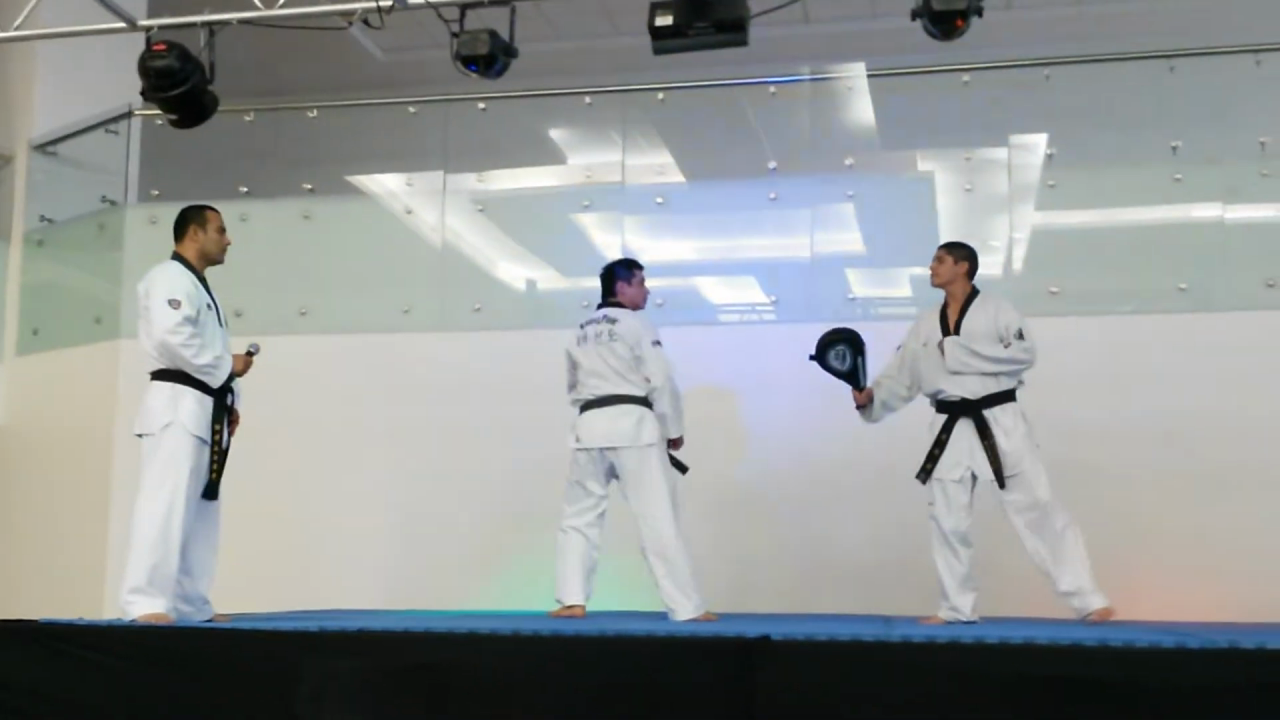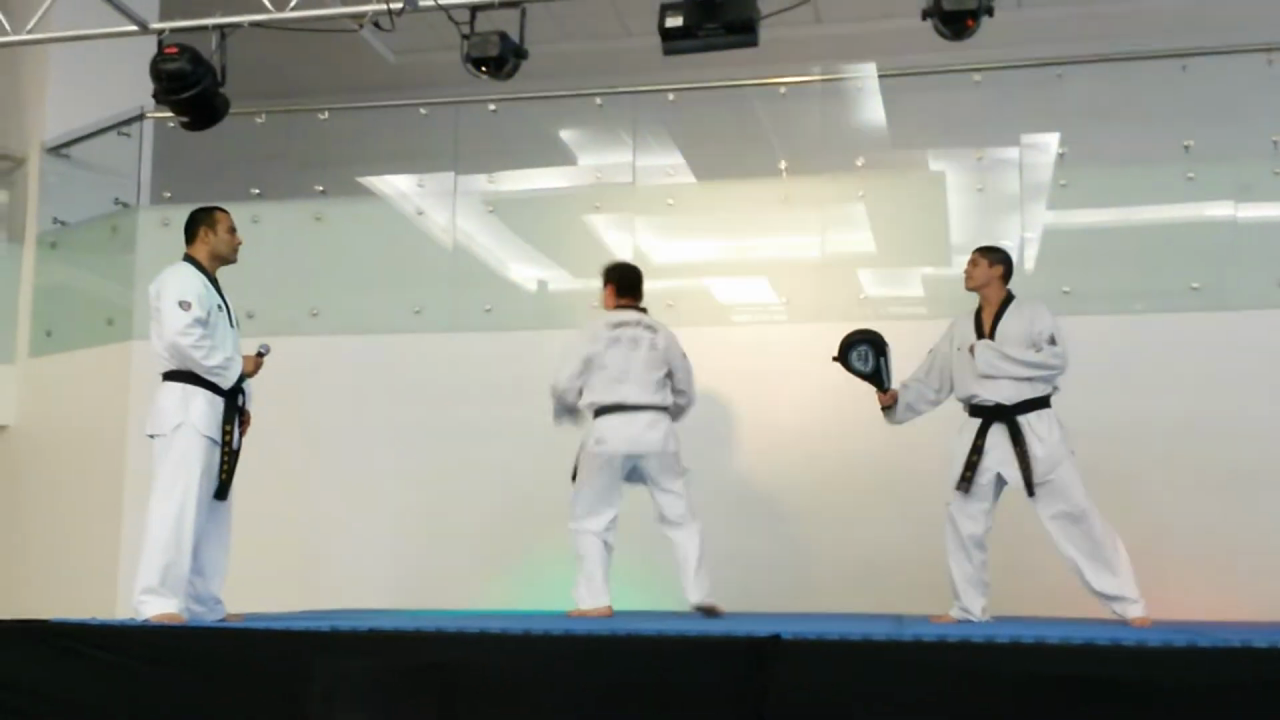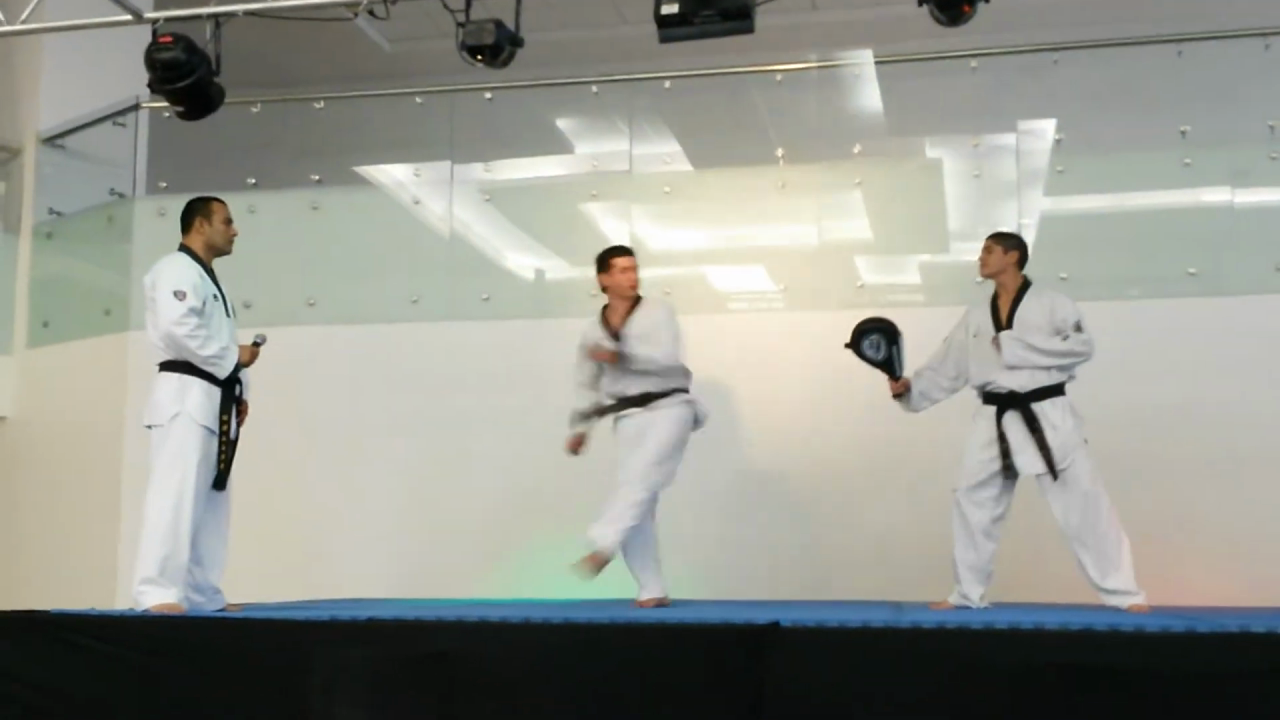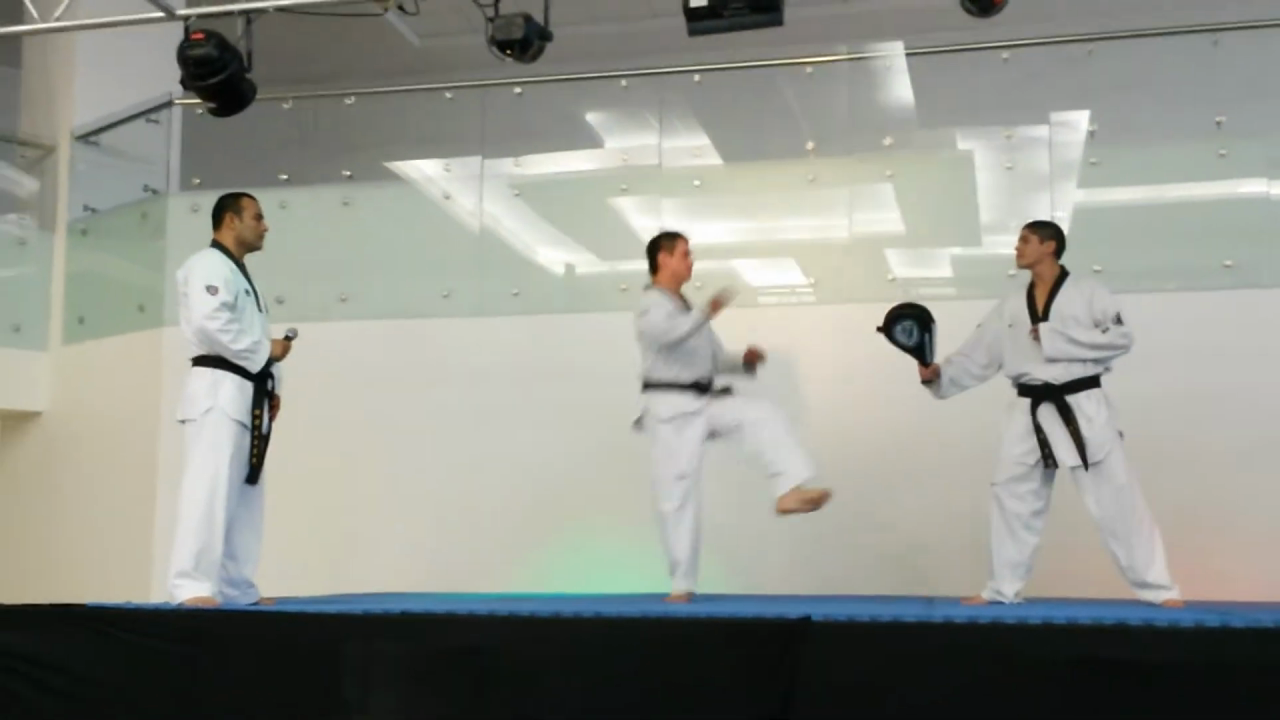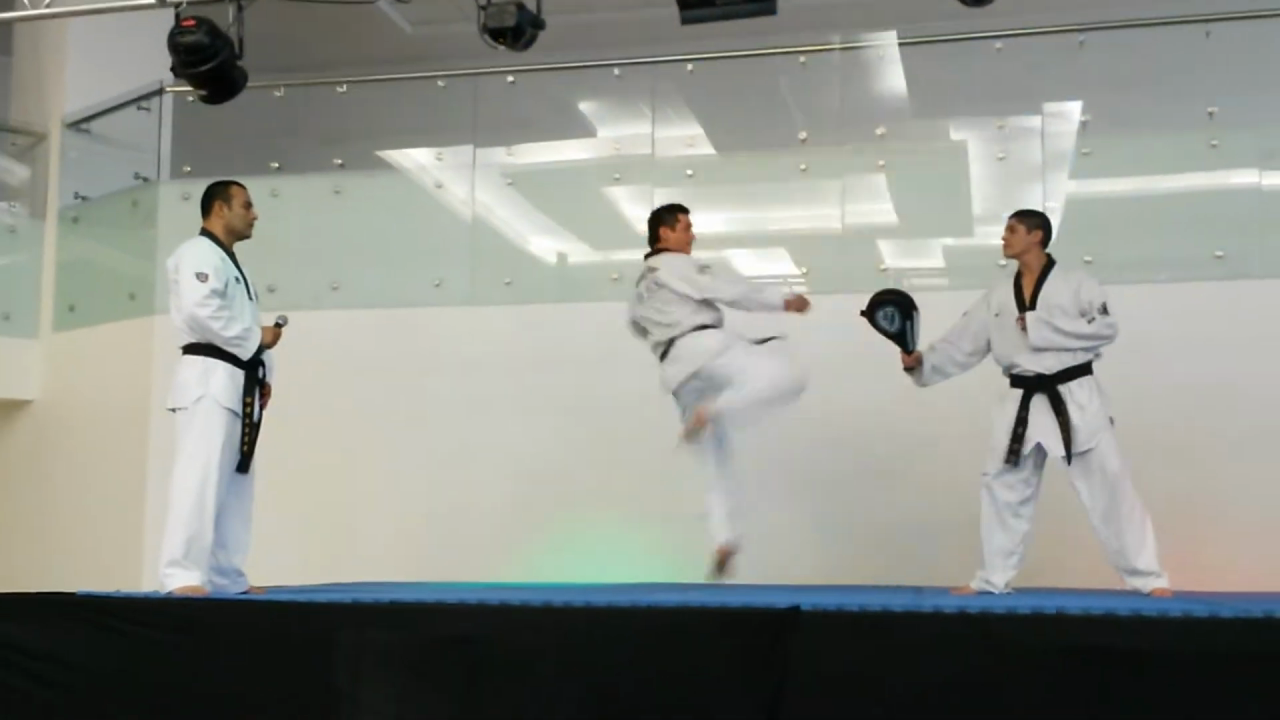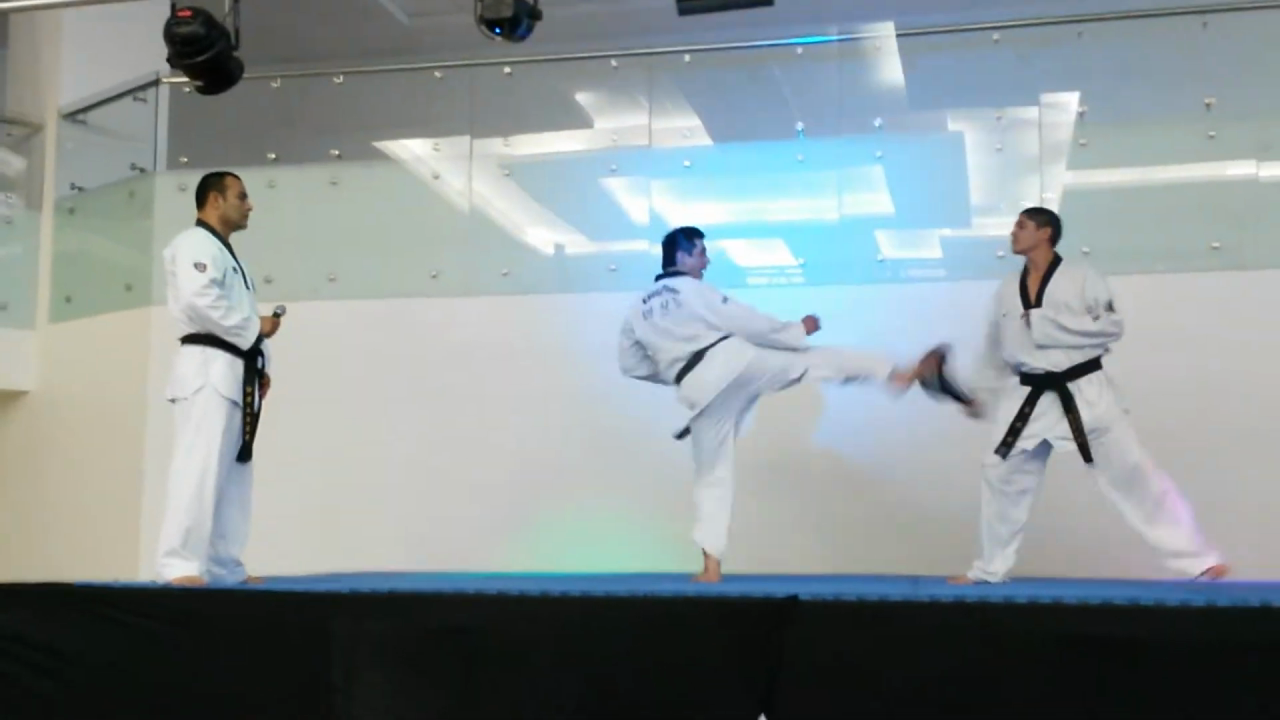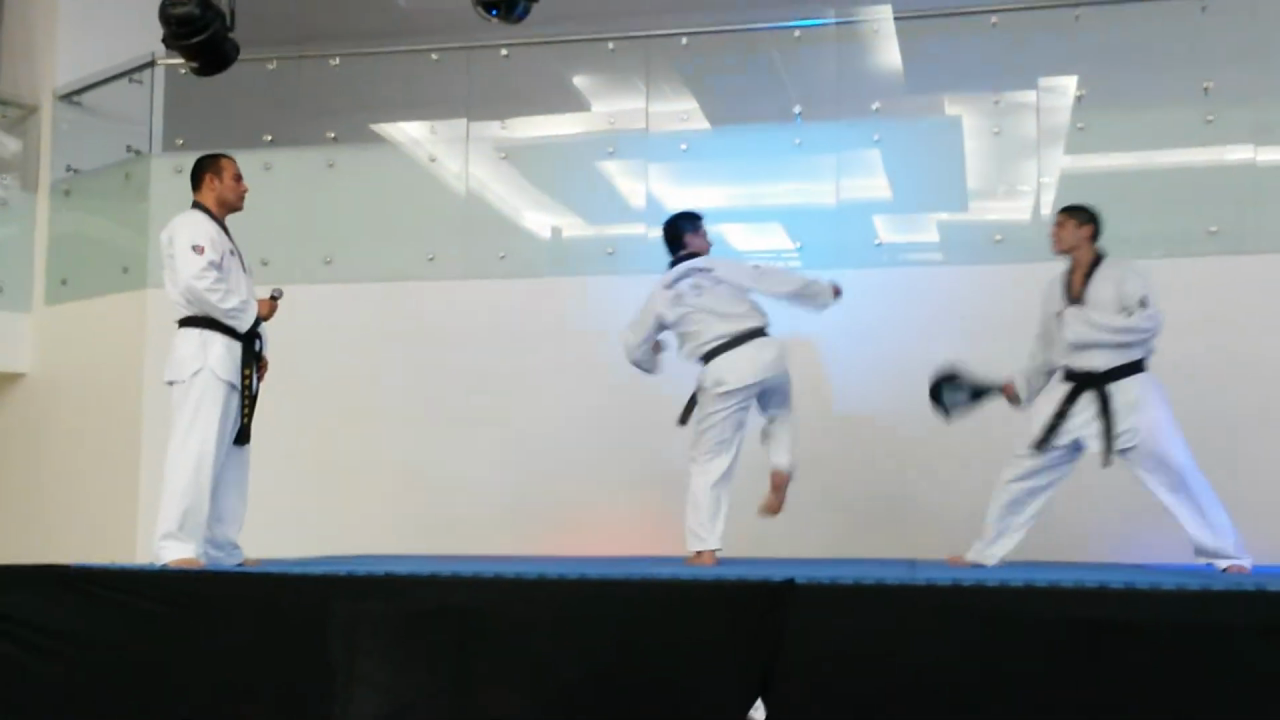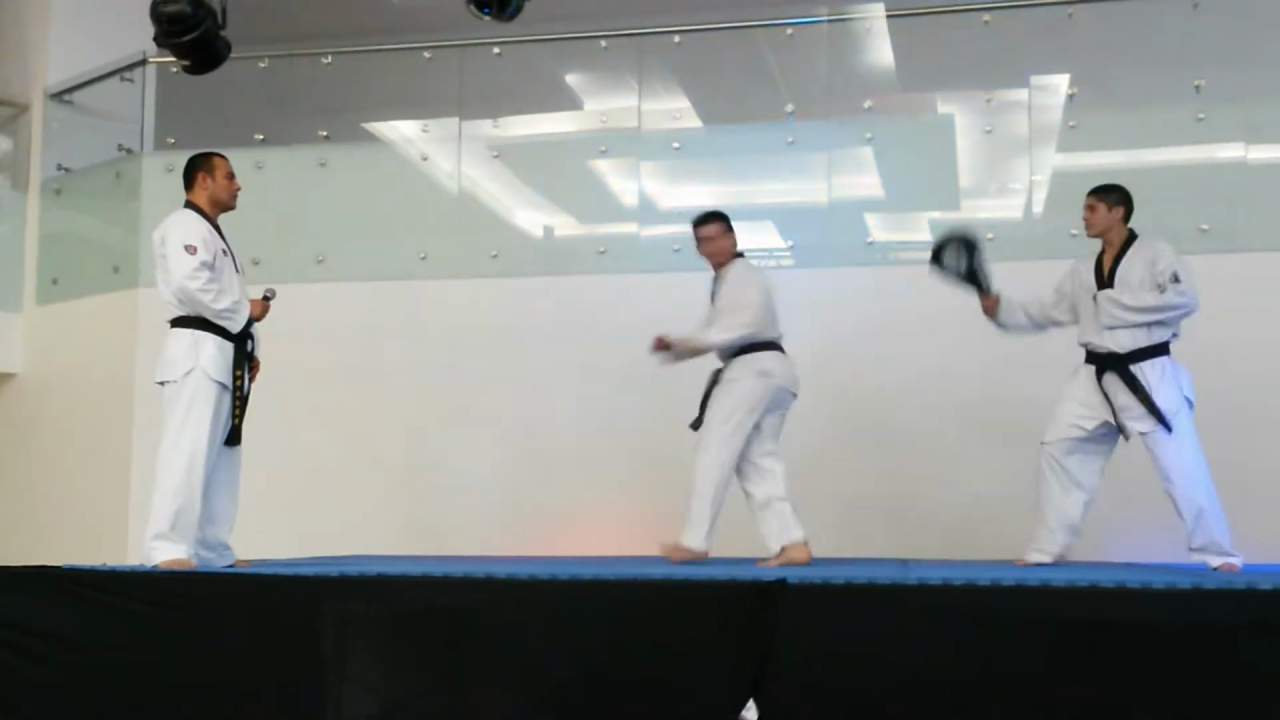
dt=0.2s
person 1, frame 1
left shoulder: (199, 288)
right shoulder: (170, 278)
right elbow: (171, 337)
left wrist: (228, 401)
right wrist: (228, 367)
left hip: (203, 409)
right hip: (177, 406)
left knee: (201, 508)
right knee: (166, 502)
left ankle: (190, 604)
right ankle: (145, 602)
person 1, frame 2
left shoulder: (211, 290)
right shoulder: (181, 279)
right elbow: (182, 339)
left wrist: (239, 402)
right wrist: (238, 368)
left hip: (214, 409)
right hip: (188, 406)
left knee: (212, 509)
right knee: (178, 503)
left ankle: (202, 603)
right ankle: (157, 602)
person 1, frame 3
left shoulder: (208, 280)
right shoulder: (177, 269)
right elbow: (177, 329)
left wrist: (237, 391)
right wrist: (234, 357)
left hip: (212, 400)
right hip: (185, 396)
left knee: (211, 498)
right knee: (176, 494)
left ankle: (202, 593)
right ankle: (157, 592)
person 1, frame 4
left shoulder: (241, 276)
right shoulder: (208, 265)
right elbow: (209, 323)
left wrist: (269, 386)
right wrist: (265, 351)
left hip: (245, 395)
right hip: (218, 391)
left knee: (244, 493)
right knee: (209, 488)
left ankle: (236, 586)
right ankle: (191, 586)
person 1, frame 5
left shoulder: (231, 263)
right shoulder: (198, 253)
right elbow: (200, 311)
left wrist: (261, 375)
right wrist: (257, 339)
left hip: (236, 383)
right hip: (209, 379)
left knee: (235, 482)
right knee: (200, 476)
left ankle: (225, 576)
right ankle: (182, 574)
person 1, frame 6
left shoulder: (226, 254)
right shoulder: (195, 243)
right elbow: (199, 301)
left wrist: (259, 365)
right wrist: (256, 327)
left hip: (234, 372)
right hip: (208, 368)
left knee: (234, 471)
right knee: (200, 466)
left ankle: (224, 565)
right ankle: (180, 564)
person 1, frame 7
left shoulder: (221, 235)
right shoulder: (191, 226)
right elbow: (197, 283)
left wrist: (255, 348)
right wrist: (253, 311)
left hip: (231, 355)
right hip: (206, 351)
left knee: (230, 454)
right knee: (196, 449)
left ankle: (220, 548)
right ankle: (176, 547)
person 1, frame 8
left shoulder: (214, 235)
right shoulder: (184, 226)
right elbow: (189, 284)
left wrist: (246, 348)
right wrist: (245, 311)
left hip: (223, 355)
right hip: (198, 351)
left knee: (221, 454)
right knee: (188, 449)
left ankle: (211, 549)
right ankle: (167, 548)
person 2, frame 1
left shoulder: (997, 309)
right shoulder: (925, 326)
left elbow: (1024, 354)
right elbow: (900, 378)
left wrist: (959, 352)
right wrist: (871, 397)
left hip: (999, 420)
right hip: (951, 428)
left knee: (1038, 506)
right knee: (948, 518)
left ankle: (1085, 598)
right ankle: (956, 607)
person 2, frame 2
left shoulder: (1032, 314)
right shoulder: (960, 329)
left elbow: (1055, 360)
right elbow: (930, 382)
left wrist: (989, 354)
right wrist: (897, 399)
left hip: (1033, 426)
right hip: (984, 432)
left knee: (1072, 512)
right knee: (964, 517)
left ankle: (1128, 605)
right ankle: (968, 607)
person 2, frame 3
left shoulder: (1051, 302)
right shoulder: (975, 317)
left elbow: (1081, 346)
right elbow: (945, 370)
left wrist: (1014, 345)
right wrist: (909, 388)
left hip: (1047, 415)
right hip: (996, 419)
left knee: (1084, 504)
right knee: (971, 502)
left ankle: (1124, 593)
right ankle: (968, 593)
person 2, frame 4
left shoulder: (1088, 292)
right shoulder: (1010, 307)
left elbow: (1120, 338)
right elbow: (978, 357)
left wrist: (1054, 338)
right wrist: (939, 374)
left hip: (1082, 406)
right hip: (1031, 412)
left knee: (1116, 499)
right knee: (1011, 495)
left ankle: (1157, 588)
right ankle: (1002, 589)
person 2, frame 5
left shoulder: (1075, 282)
right shoulder: (997, 296)
left elbow: (1106, 329)
right elbow: (962, 345)
left wrist: (1040, 326)
right wrist: (921, 362)
left hip: (1073, 396)
right hip: (1023, 401)
left knee: (1109, 485)
right knee: (1002, 486)
left ankle: (1148, 577)
right ankle: (992, 579)
person 2, frame 6
left shoulder: (1082, 277)
right shoulder: (1007, 291)
left elbow: (1111, 326)
right elbow: (997, 351)
left wrist: (1045, 323)
right wrist: (982, 396)
left hip: (1084, 391)
right hip: (1030, 397)
left knee: (1132, 471)
right knee: (1000, 474)
left ankle: (1196, 558)
right ankle: (990, 568)
person 2, frame 7
left shoulder: (1123, 275)
right shoulder: (1057, 286)
left elbow: (1147, 323)
right elbow: (1049, 350)
left wrist: (1080, 322)
right wrist: (1022, 387)
left hip: (1128, 392)
right hip: (1075, 396)
left knee: (1176, 472)
right knee: (1027, 469)
left ankle: (1225, 555)
right ankle: (985, 552)
person 2, frame 8
left shoulder: (1156, 254)
right shoulder: (1083, 270)
left elbow: (1185, 299)
right elbow: (1048, 311)
left wrist: (1113, 305)
right wrist: (1001, 309)
left hip: (1149, 374)
right hip: (1097, 377)
left knee: (1182, 465)
right knee: (1060, 450)
left ankle: (1217, 552)
right ankle: (1047, 547)
person 3, frame 1
left shoulder: (581, 334)
right shoulder: (637, 325)
left elbow: (575, 391)
right elbow: (661, 382)
right wrist: (674, 429)
left hip: (589, 427)
right hip: (634, 426)
left knee: (579, 519)
right knee: (658, 520)
left ankle: (572, 601)
right ankle: (686, 608)
person 3, frame 2
left shoulder: (593, 335)
right shoulder: (663, 335)
left elbow: (564, 389)
right elbow: (684, 393)
left wrist: (566, 412)
left hip: (609, 433)
right hip: (655, 432)
left knee: (590, 521)
right knee: (680, 519)
left ankle: (595, 602)
right ankle: (699, 595)
person 3, frame 3
left shoulder: (658, 313)
right shoulder: (594, 330)
left elbow: (670, 357)
right elbow: (588, 385)
left wrist: (621, 356)
right wrist: (579, 427)
left hip: (668, 411)
right hip: (631, 419)
left knee: (639, 479)
right knee: (637, 503)
left ankle: (604, 545)
right ankle: (651, 589)
person 3, frame 4
left shoulder: (682, 306)
right shoulder: (651, 305)
left elbow: (711, 358)
right elbow: (661, 332)
left wrist: (741, 360)
right wrist: (706, 310)
left hip: (705, 401)
right hip: (671, 409)
left knee: (769, 421)
right knee: (677, 498)
left ankle: (791, 491)
right ankle: (681, 584)
person 3, frame 5
left shoulder: (644, 284)
right shoulder: (673, 266)
left elbow: (638, 326)
right elbow: (726, 288)
right wrist: (783, 299)
left hip: (683, 369)
right hip: (702, 353)
left knee: (717, 454)
right knee: (785, 377)
left ankle: (724, 541)
right ankle: (713, 413)
person 3, frame 6
left shoulder: (638, 311)
right shoulder: (695, 291)
left elbow: (630, 364)
right elbow: (749, 324)
right wrist: (800, 330)
left hip: (701, 390)
right hip: (735, 362)
left knee: (711, 477)
right knee: (814, 360)
left ankle: (712, 563)
right ankle: (892, 374)
person 3, frame 7
left shoulder: (660, 295)
right shoulder: (724, 267)
left elbow: (636, 352)
right elbow: (788, 284)
left wrist: (655, 355)
right wrist: (826, 293)
left hip: (725, 374)
right hip: (766, 354)
left knee: (709, 460)
right knee: (778, 410)
left ankle: (704, 549)
right ankle: (781, 468)
person 3, frame 8
left shoulder: (737, 277)
right shoulder: (731, 280)
left elbow: (742, 325)
right elbow: (723, 329)
left wrist: (684, 345)
right wrist: (675, 344)
left hip: (754, 370)
right hip: (773, 373)
left knee: (715, 455)
right knee: (759, 465)
left ankle: (695, 542)
right ankle: (792, 545)
